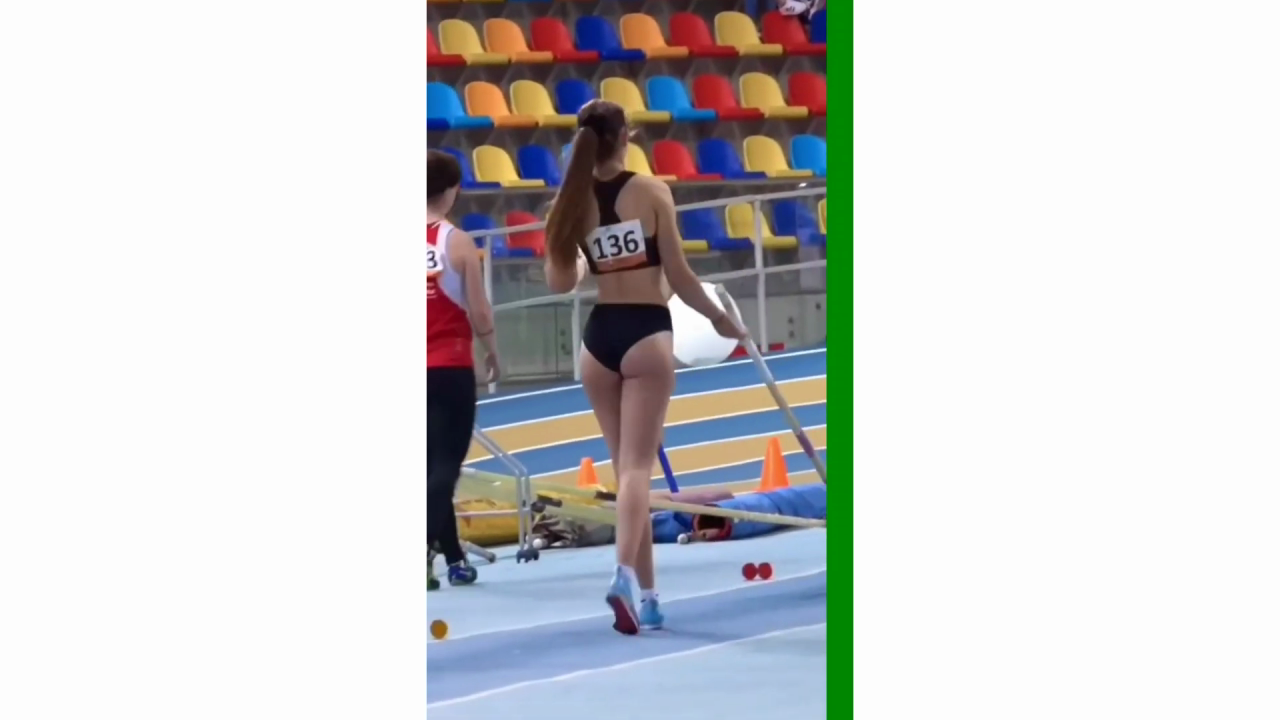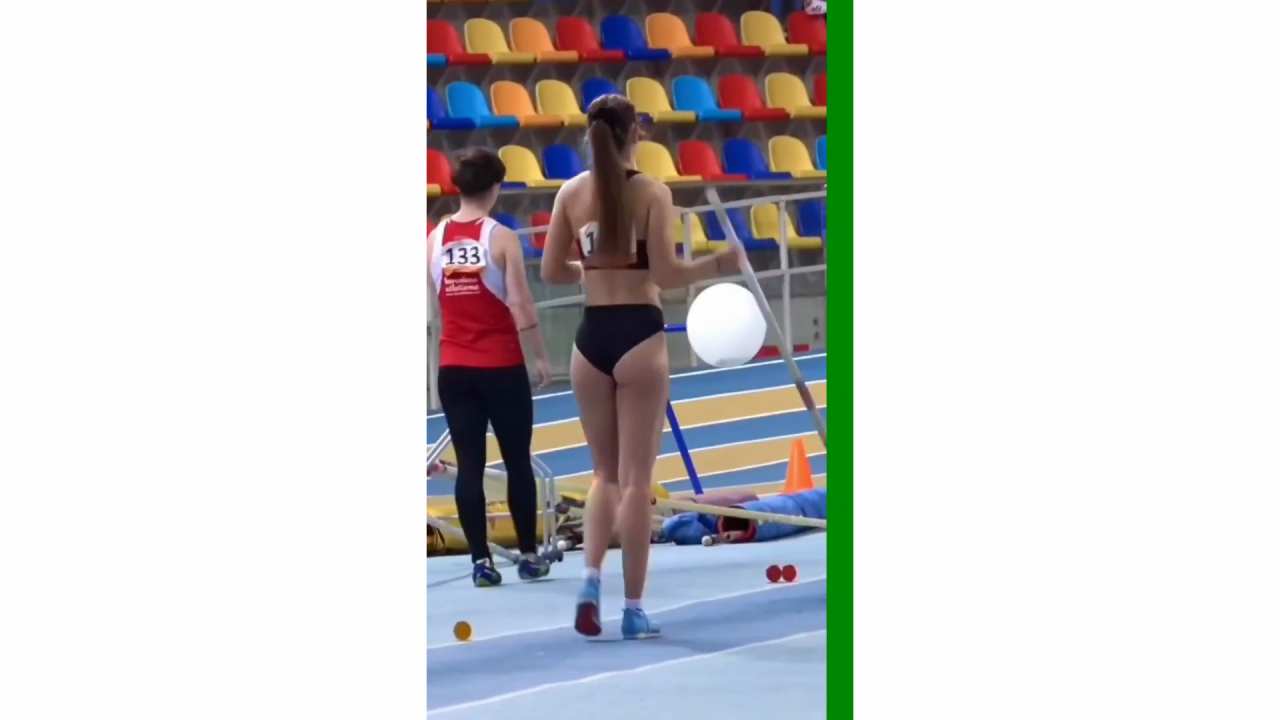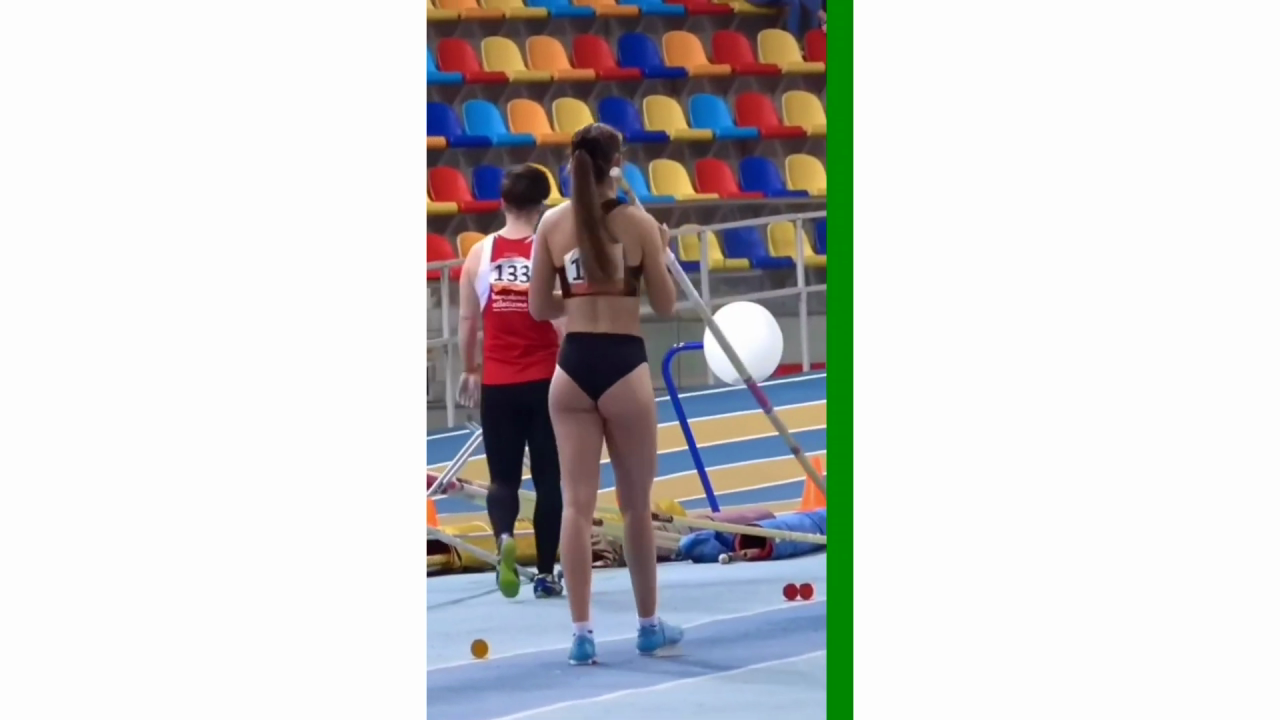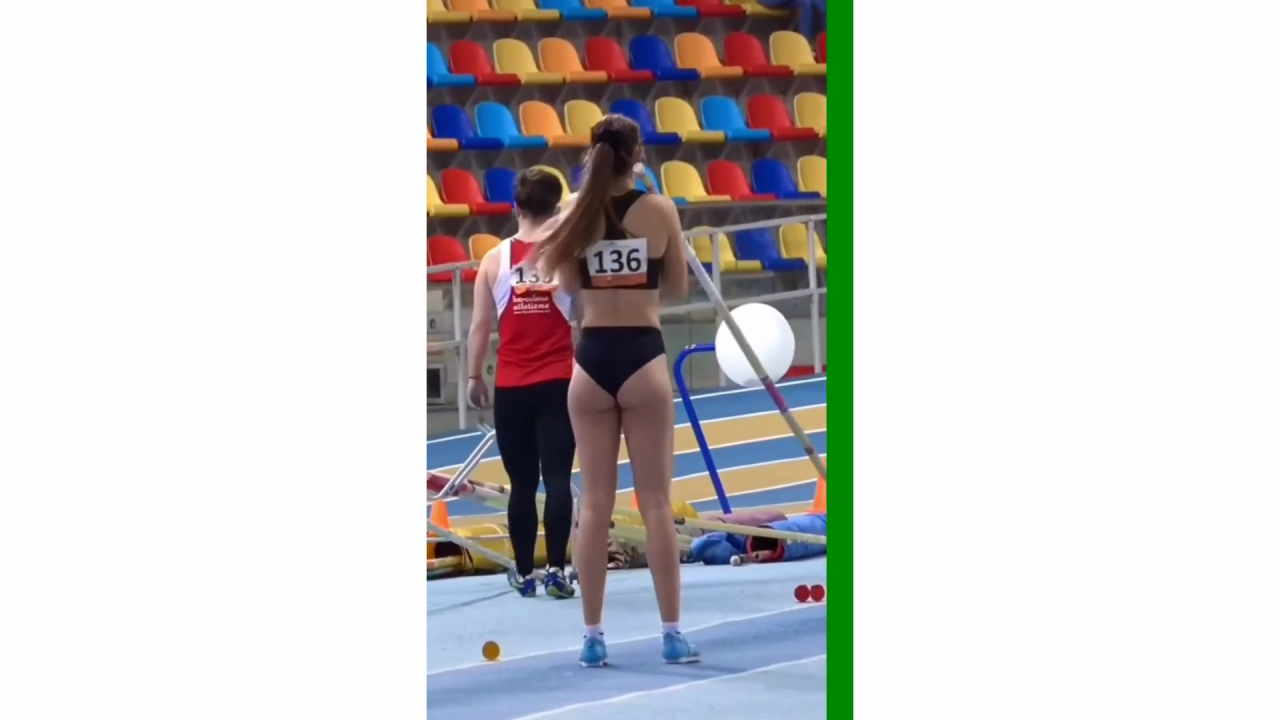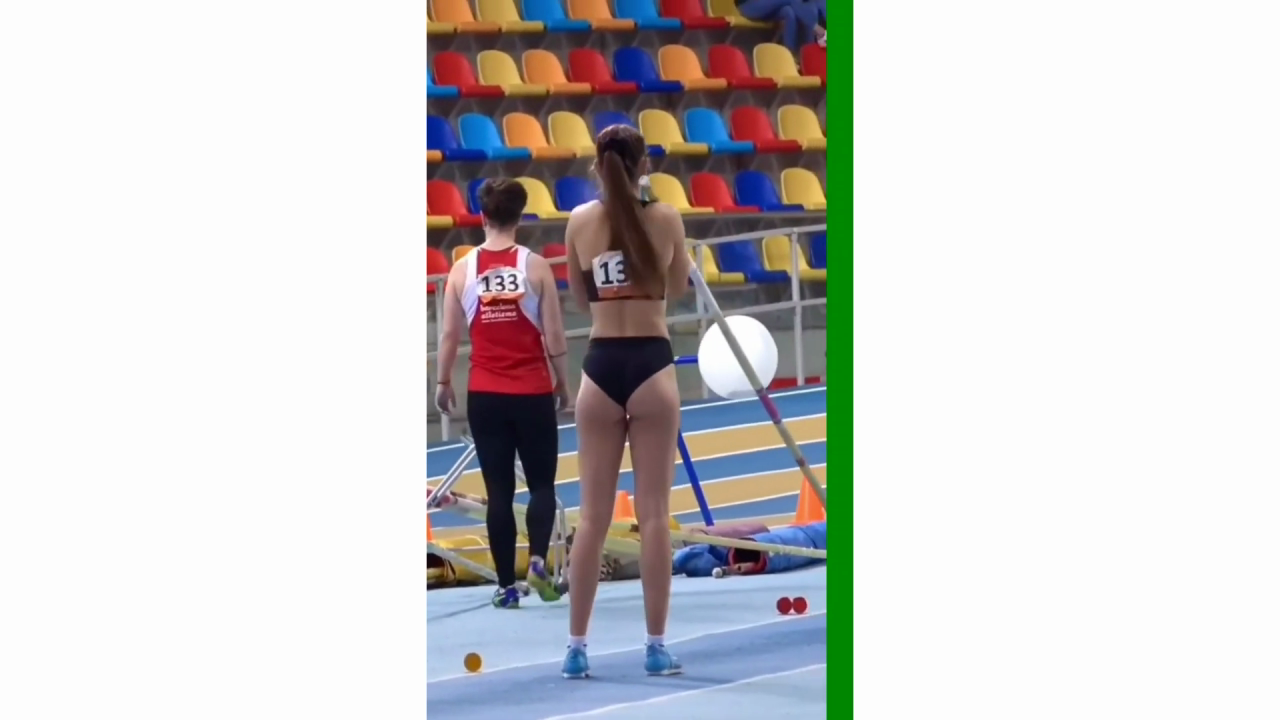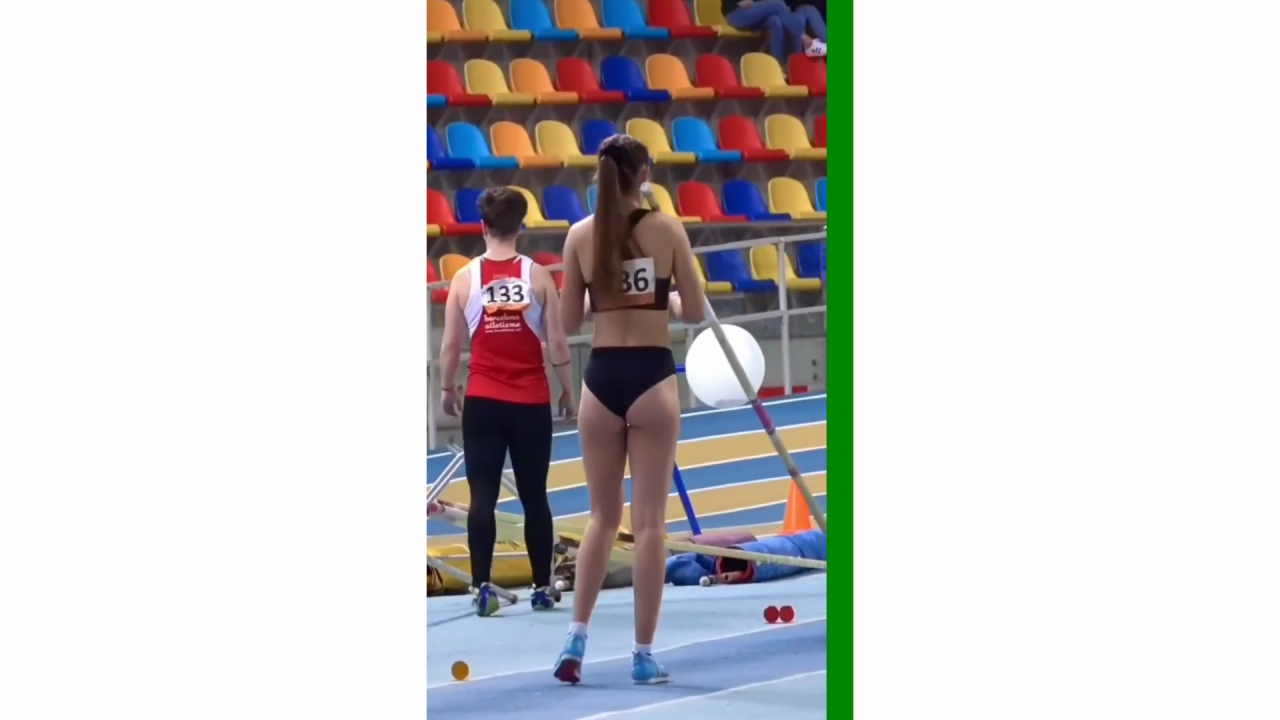
dt=0.4s
person 1, frame 1
left shoulder: (570, 199)
right shoulder: (653, 191)
left elbow: (559, 282)
right elbow: (678, 275)
right wrist: (719, 317)
left hip: (600, 337)
right hip: (647, 334)
left knee: (626, 469)
right knee: (639, 466)
left ankle: (644, 595)
right ankle: (626, 577)
person 1, frame 2
left shoulder: (571, 192)
right shoulder: (653, 192)
left elbow: (552, 270)
right elbow: (666, 274)
right wrist: (717, 264)
left hip: (592, 337)
right hip: (639, 336)
left knee: (606, 476)
right knee: (635, 480)
left ankle: (592, 578)
right ankle: (632, 608)
person 1, frame 3
left shoulder: (552, 223)
right shoulder: (639, 222)
left elbow: (539, 306)
right elbow: (665, 305)
left hip: (573, 367)
right hip: (623, 365)
left knee: (577, 504)
right knee: (635, 505)
left ankle: (581, 632)
right ankle: (649, 625)
person 1, frame 4
left shoulder: (574, 210)
right shoulder: (660, 210)
right elbow: (677, 288)
left hip: (592, 360)
right hip: (643, 357)
left knee: (595, 503)
right knee: (656, 501)
left ankle: (593, 635)
right ankle: (672, 633)
person 1, frame 5
left shoulder: (579, 220)
right shoulder: (666, 218)
left hip: (601, 368)
right hip: (651, 367)
left knee: (593, 515)
right knee: (653, 513)
left ankle: (576, 647)
right ankle: (656, 646)
person 1, frame 6
left shoulder: (580, 234)
right shoulder: (667, 228)
left elbow: (568, 321)
right elbow: (696, 311)
left hip: (601, 378)
right hip: (652, 378)
left knee: (602, 517)
right knee: (648, 522)
left ankle: (576, 636)
right ankle: (643, 655)
person 2, frame 1
right shoulder: (457, 241)
right elbow: (477, 308)
right wrist: (491, 352)
left hip: (418, 370)
right hip: (450, 368)
left knee: (437, 462)
right knee: (445, 464)
left ankle: (455, 559)
right ankle: (428, 544)
person 2, frame 2
left shoulder: (436, 238)
right shoulder: (501, 238)
right elbow: (520, 305)
right wrist: (541, 357)
left hip: (453, 368)
right hip: (501, 366)
left knee: (469, 465)
right knee: (517, 461)
left ankle: (481, 559)
right ankle: (528, 554)
person 2, frame 3
left shoulder: (478, 254)
left elbow: (467, 322)
left wrist: (469, 370)
left hip: (497, 384)
right hip: (543, 382)
left knee: (503, 478)
right knee: (547, 480)
left ankle: (504, 538)
right ankle: (546, 574)
person 2, frame 4
left shoulder: (494, 259)
left elbow: (480, 326)
left wrist: (474, 376)
left hip: (511, 386)
right hip: (558, 384)
left knee: (521, 484)
right knee: (557, 479)
left ankle: (524, 573)
right ankle: (555, 568)
person 2, frame 5
left shoulder: (462, 269)
right shoulder: (536, 266)
left elbow: (449, 335)
right elbow: (554, 335)
left wrist: (443, 382)
right wrist: (562, 382)
left hip: (485, 395)
right hip: (533, 393)
left knee: (499, 491)
right knee: (541, 484)
left ankle: (506, 585)
right ankle: (538, 557)
person 2, frame 6
left shoulder: (464, 278)
right shoulder: (538, 277)
left elbow: (451, 344)
right elbow: (557, 343)
left wrist: (447, 389)
right wrist: (567, 391)
left hip: (482, 402)
right hip: (531, 402)
left knee: (482, 496)
right knee: (534, 498)
left ankle: (483, 584)
right ankle: (542, 587)
